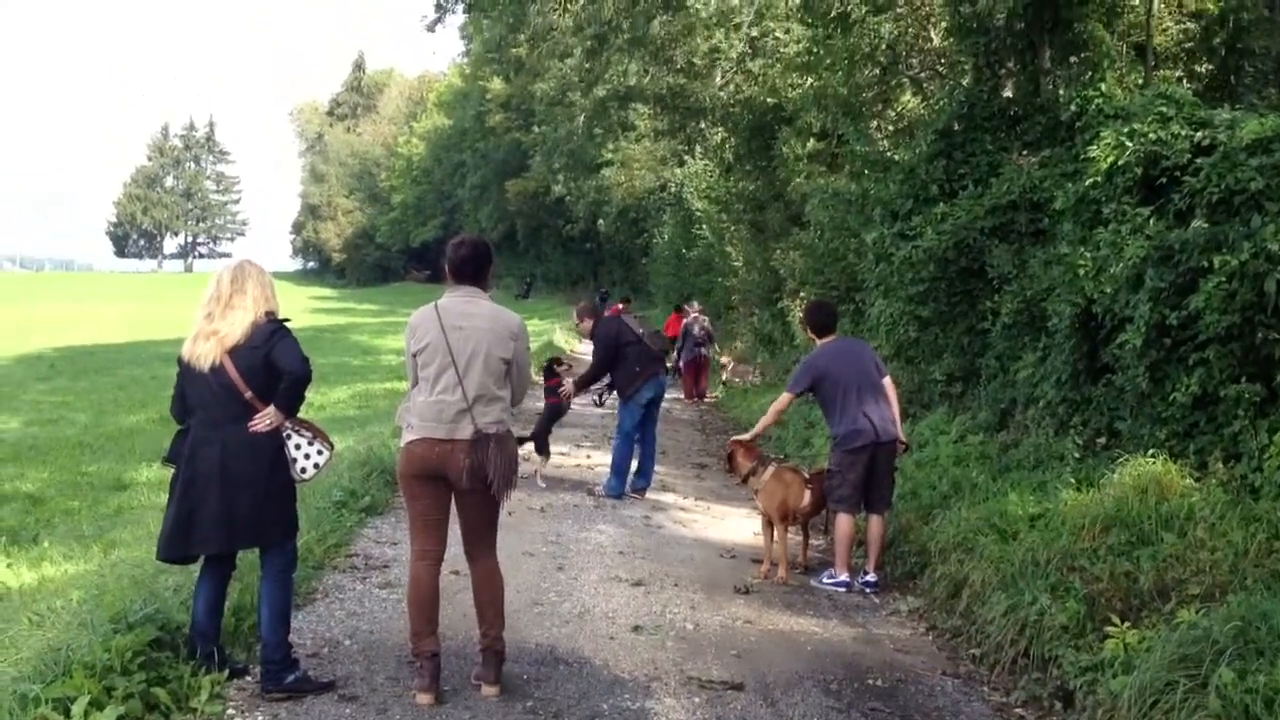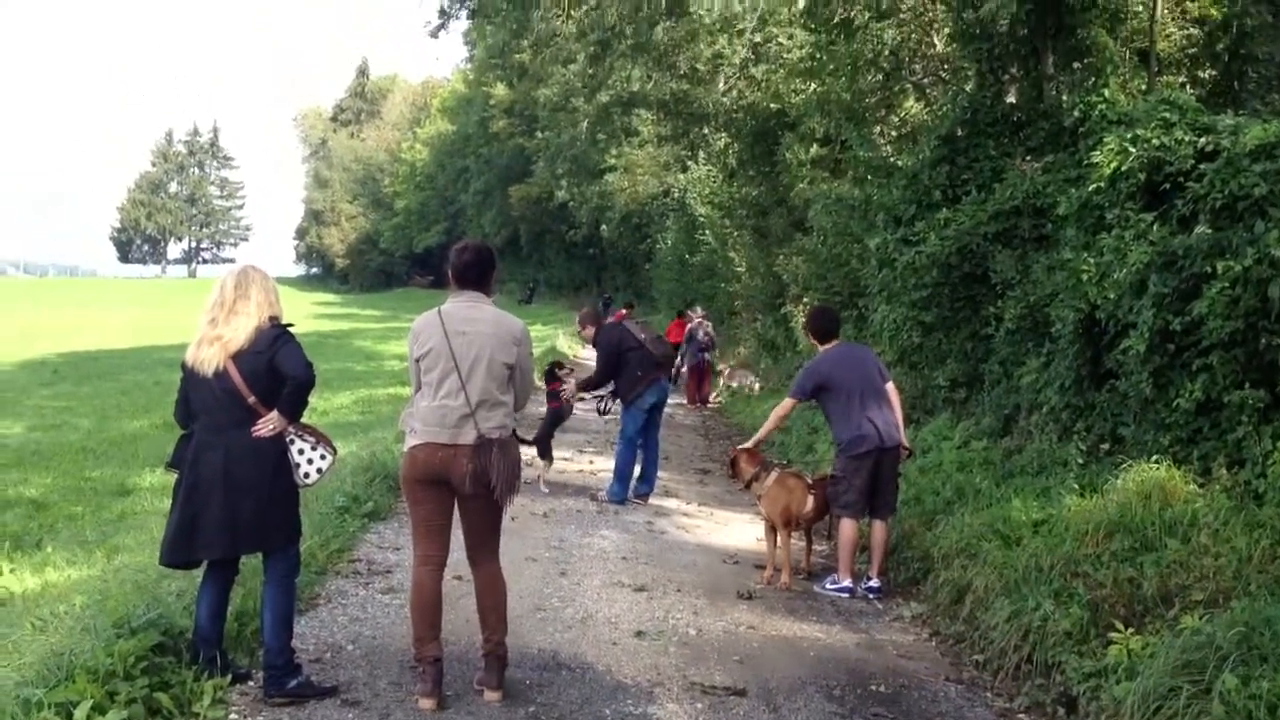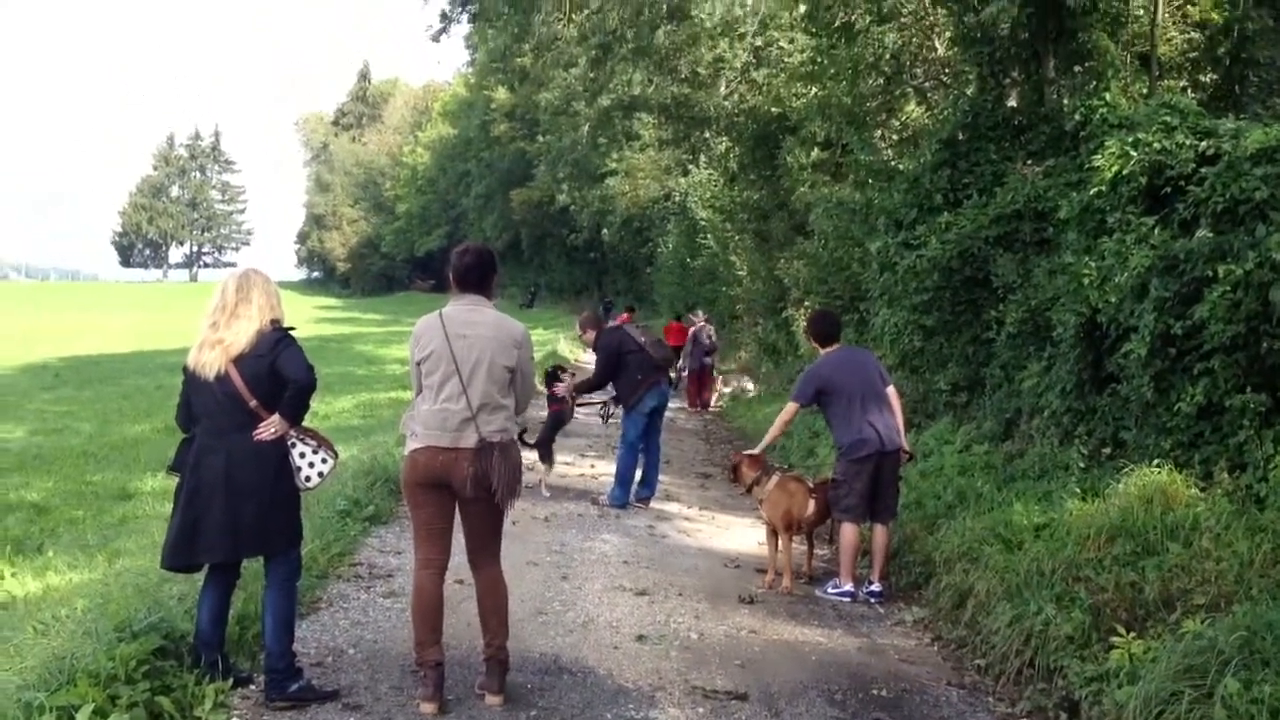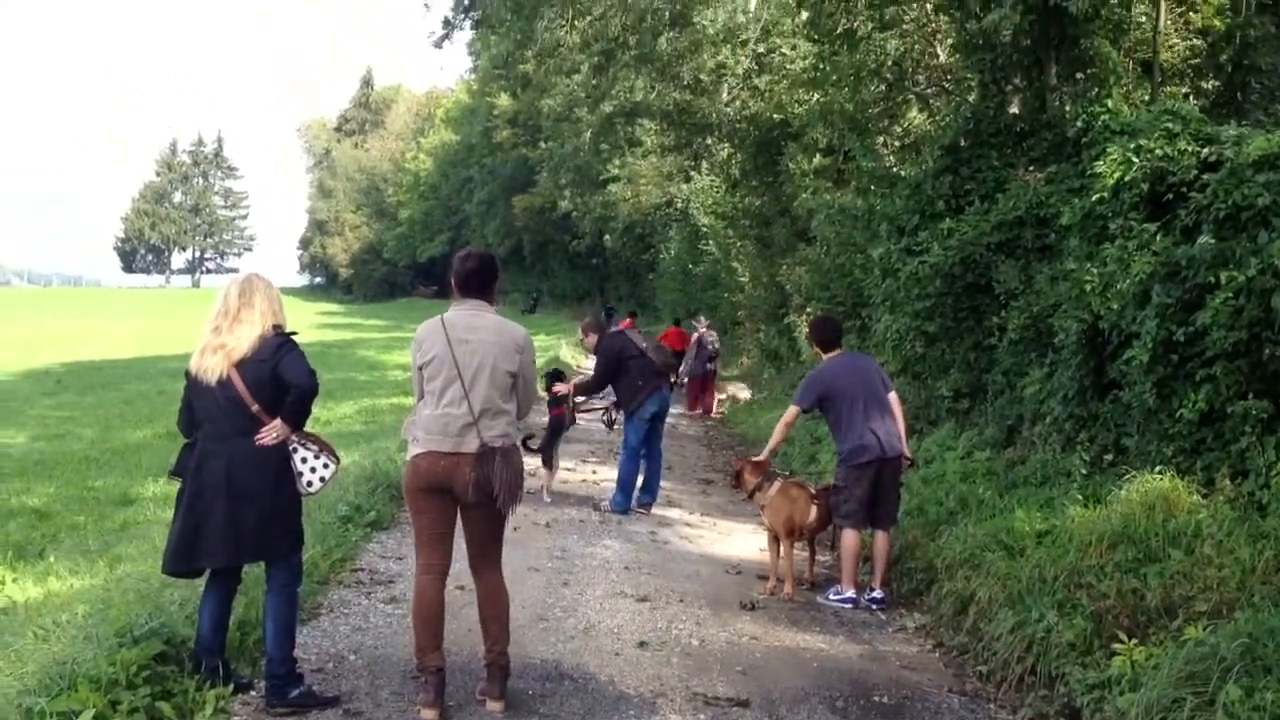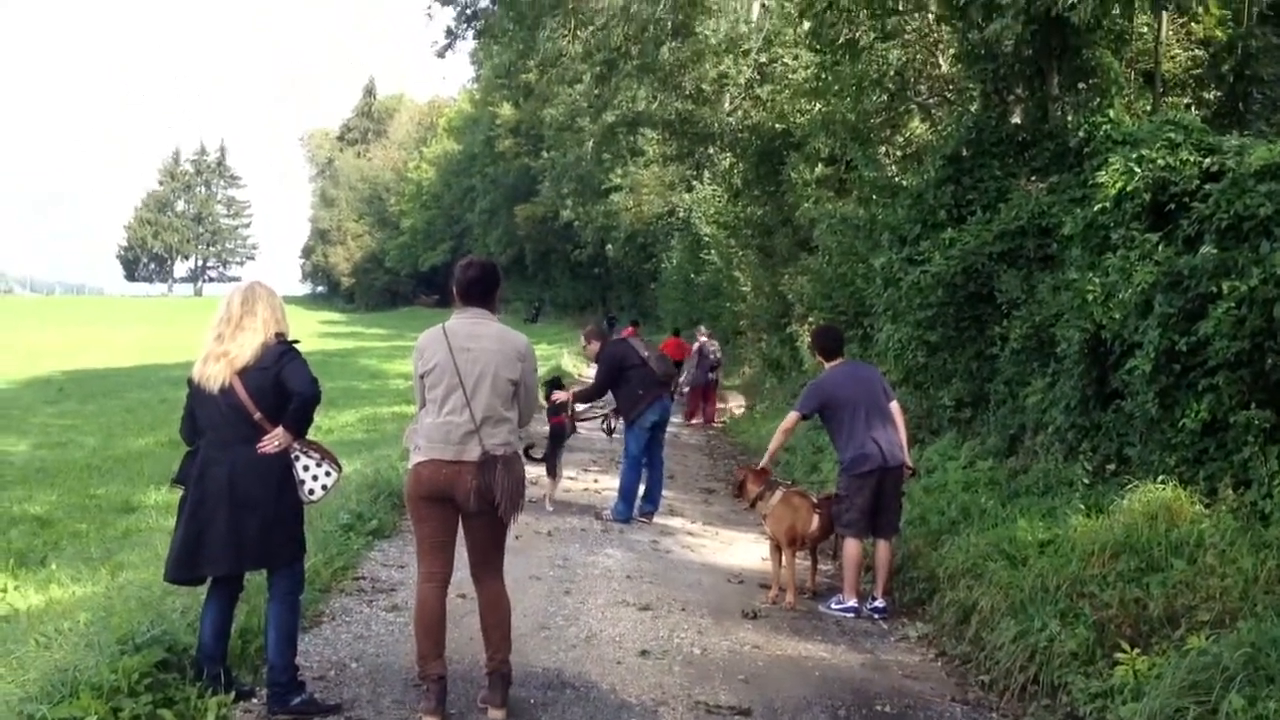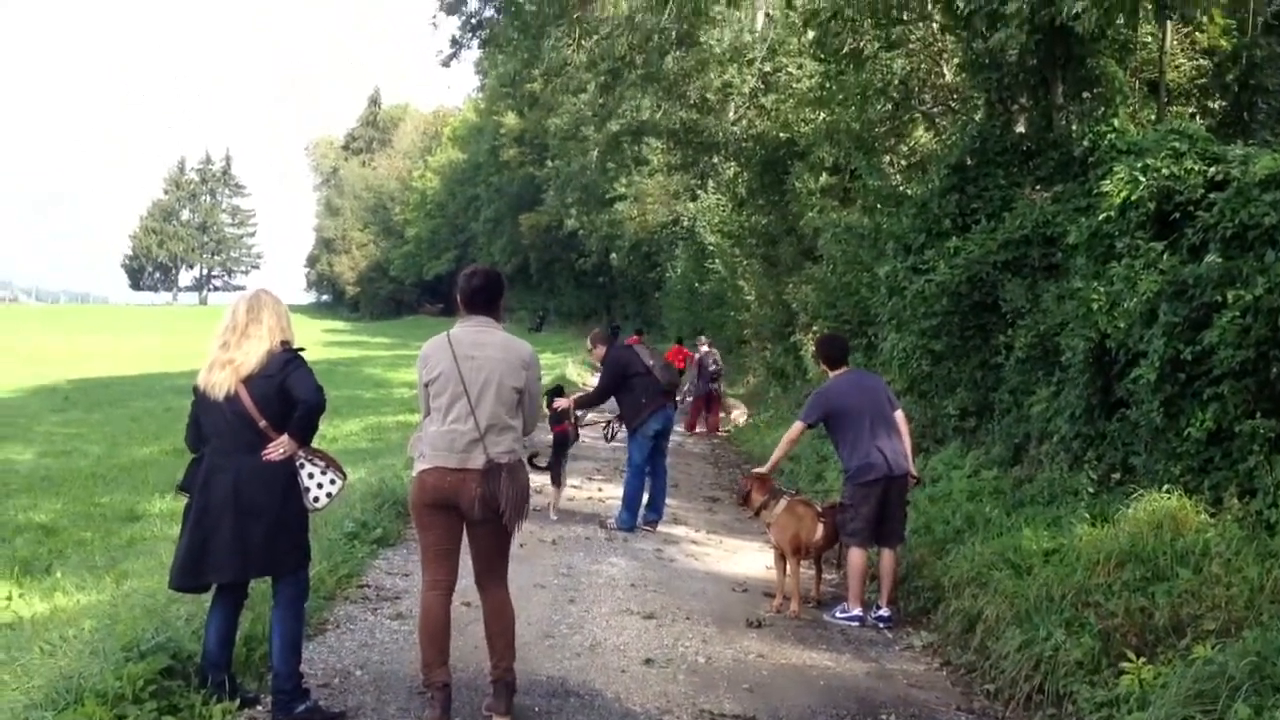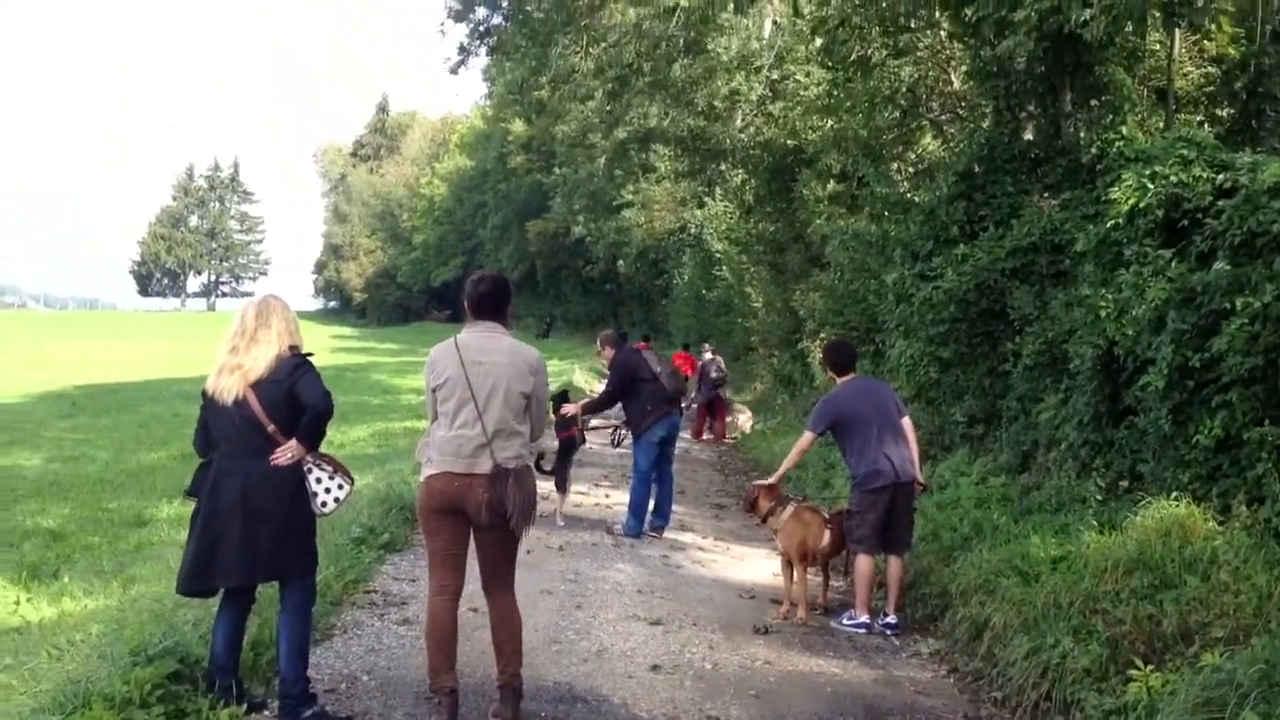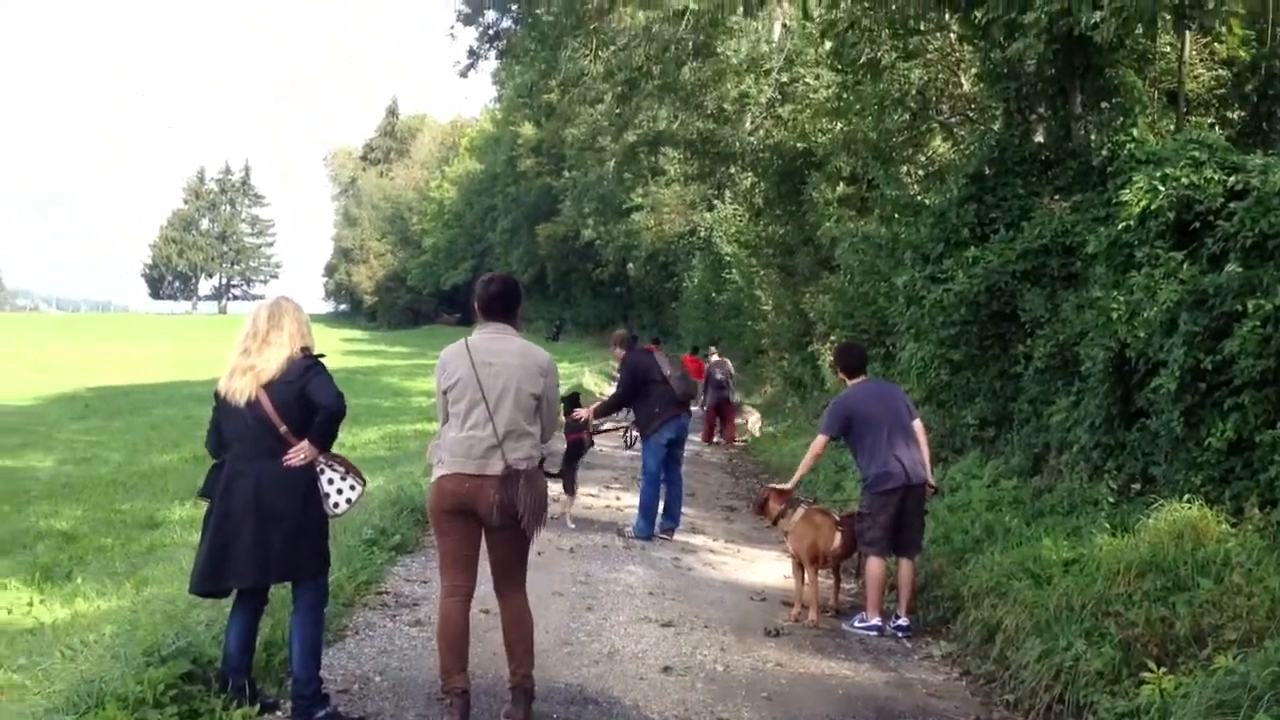
dt=0.1s
person 1, frame 1
left shoulder: (421, 319)
right shoulder: (509, 324)
left elbow: (414, 382)
right elbow: (518, 392)
left hip: (423, 443)
right hip: (483, 447)
left knee: (424, 555)
right knee: (483, 554)
left ankle: (426, 667)
right ankle: (491, 662)
person 1, frame 2
left shoulder: (424, 325)
right shoulder: (512, 329)
left elbow: (416, 387)
right elbow: (522, 397)
left hip: (426, 448)
right hip: (486, 452)
left knee: (427, 559)
right knee: (485, 559)
left ankle: (428, 672)
right ankle: (493, 667)
person 1, frame 3
left shoulder: (425, 327)
right shoulder: (513, 332)
left elbow: (417, 390)
right elbow: (523, 400)
left hip: (427, 451)
right hip: (488, 456)
left knee: (428, 563)
right knee: (487, 563)
left ankle: (430, 676)
right ankle: (494, 672)
person 1, frame 4
left shoulder: (427, 332)
right shoulder: (515, 337)
left elbow: (419, 396)
right elbow: (524, 405)
left hip: (429, 457)
right hip: (489, 461)
left knee: (430, 568)
right knee: (488, 568)
left ankle: (431, 681)
right ankle: (495, 677)
person 1, frame 5
left shoulder: (428, 341)
right shoulder: (517, 345)
left elbow: (421, 404)
right elbow: (526, 413)
left hip: (431, 465)
right hip: (491, 469)
left knee: (431, 577)
right knee: (490, 576)
person 1, frame 6
left shoulder: (433, 349)
right shoulder: (521, 353)
left elbow: (425, 412)
right elbow: (530, 421)
left hip: (436, 473)
right hip: (496, 477)
left knee: (436, 584)
right knee: (494, 584)
person 1, frame 7
left shoulder: (440, 355)
right shoulder: (529, 359)
left elbow: (433, 418)
right elbow: (537, 427)
left hip: (443, 478)
right hip: (503, 482)
left knee: (443, 589)
right knee: (501, 590)
person 1, frame 8
left shoulder: (451, 356)
right shoulder: (539, 360)
left elbow: (443, 419)
right elbow: (548, 428)
left hip: (454, 478)
right hip: (513, 483)
left knee: (454, 590)
right knee: (512, 590)
person 2, frame 1
left shoulder: (196, 343)
right shoulder: (268, 333)
left elbow: (180, 410)
right elbow: (298, 370)
right wrist: (281, 409)
left hip: (205, 464)
right hip: (256, 464)
left knee: (217, 559)
right knee: (277, 562)
left ankle: (205, 656)
right ankle: (277, 671)
person 2, frame 2
left shoulder: (199, 349)
right shoulder: (272, 338)
left elbow: (184, 415)
right elbow: (302, 375)
right wrist: (285, 415)
left hip: (209, 470)
right hip: (259, 469)
left knee: (220, 564)
right knee: (280, 567)
left ankle: (207, 661)
right ankle: (280, 676)
person 2, frame 3
left shoulder: (201, 352)
right shoulder: (273, 341)
left elbow: (185, 418)
right elbow: (303, 379)
right wrist: (286, 418)
left hip: (211, 473)
right hip: (260, 472)
left knee: (221, 567)
right knee: (281, 570)
left ankle: (208, 665)
right ankle: (281, 680)
person 2, frame 4
left shoulder: (203, 357)
right shoulder: (275, 346)
left elbow: (187, 423)
right elbow: (305, 383)
right wrist: (288, 423)
left hip: (212, 478)
right hip: (262, 479)
left knee: (222, 573)
right knee: (282, 576)
left ankle: (209, 670)
right ankle: (282, 686)
person 2, frame 5
left shoulder: (205, 365)
right shoulder: (278, 355)
left elbow: (189, 431)
right elbow: (307, 391)
right wrist: (290, 431)
left hip: (215, 485)
right hip: (264, 487)
left knee: (224, 581)
right knee: (284, 584)
left ankle: (211, 677)
person 2, frame 6
left shoulder: (211, 372)
right shoulder: (283, 362)
left elbow: (195, 439)
right elbow: (312, 399)
right wrist: (295, 439)
left hip: (219, 494)
right hip: (270, 493)
left knee: (229, 588)
right knee: (288, 592)
left ankle: (216, 684)
person 2, frame 7
left shoulder: (219, 377)
right shoulder: (291, 367)
left elbow: (203, 443)
right elbow: (320, 404)
right wrist: (303, 444)
left hip: (228, 498)
right hip: (277, 498)
left knee: (236, 592)
right knee: (296, 597)
person 2, frame 8
left shoulder: (232, 378)
right shoulder: (303, 369)
left elbow: (215, 444)
right elbow: (332, 406)
right wrist: (316, 445)
left hip: (240, 498)
right hip: (290, 498)
left knee: (249, 593)
right knee: (308, 596)
person 3, frame 1
left shoulder: (815, 362)
right shoulder: (863, 347)
left elbow: (781, 406)
right elbow: (890, 388)
left wrist: (752, 434)
right wrist: (898, 431)
left hip: (853, 439)
right hip: (885, 435)
left knee: (845, 508)
right knee: (877, 509)
left ankle: (840, 575)
right ankle: (870, 574)
person 3, frame 2
left shoulder: (816, 368)
right shoulder: (865, 352)
left elbow: (782, 411)
right elbow: (892, 393)
left wrist: (752, 442)
right wrist: (902, 436)
left hip: (856, 445)
right hip: (888, 441)
left knee: (848, 513)
right knee: (880, 514)
left ankle: (843, 580)
right ankle: (873, 580)
person 3, frame 3
left shoulder: (817, 372)
right shoulder: (866, 356)
left elbow: (786, 416)
right elbow: (893, 397)
left wrist: (759, 449)
right wrist: (903, 440)
left hip: (857, 449)
right hip: (889, 445)
left knee: (849, 517)
right knee: (881, 518)
left ankle: (845, 584)
right ankle: (875, 584)
person 3, frame 4
left shoulder: (819, 377)
right shoulder: (868, 362)
left elbow: (787, 420)
right elbow: (895, 403)
left wrist: (765, 456)
right wrist: (904, 446)
left hip: (859, 454)
right hip: (890, 451)
left knee: (851, 523)
right knee: (882, 525)
left ankle: (847, 591)
right ankle: (877, 591)
person 3, frame 5
left shoulder: (820, 385)
right shoulder: (870, 371)
left elbow: (787, 427)
right elbow: (896, 412)
left wrist: (765, 462)
right wrist: (906, 455)
left hip: (860, 464)
right hip: (892, 460)
left knee: (852, 532)
right knee: (884, 534)
left ankle: (849, 600)
right ankle: (879, 600)
person 3, frame 6
left shoulder: (825, 394)
right shoulder: (874, 380)
left elbow: (793, 436)
right elbow: (901, 421)
left wrist: (768, 467)
right wrist: (910, 464)
left hip: (864, 472)
right hip: (896, 469)
left knee: (857, 541)
right knee: (888, 543)
left ankle: (853, 609)
right ankle: (883, 609)
person 3, frame 7
left shoulder: (833, 401)
right shoulder: (882, 387)
left elbow: (803, 445)
right elbow: (908, 428)
left wrist: (776, 477)
right wrist: (917, 471)
left hip: (872, 479)
right hip: (904, 476)
left knee: (864, 548)
right knee: (896, 549)
left ankle: (860, 616)
right ankle: (891, 615)
person 3, frame 8
left shoulder: (843, 403)
right shoulder: (893, 389)
left elbow: (817, 448)
right elbow: (919, 431)
left wrist: (792, 483)
right wrist: (928, 473)
left hip: (882, 481)
right hip: (914, 478)
left knee: (875, 550)
right knee: (907, 552)
left ankle: (872, 618)
right ankle: (902, 618)
person 4, frame 1
left shoulder: (603, 331)
right shoulder: (615, 325)
left elbow: (598, 368)
left wrist: (576, 386)
right wrist: (610, 384)
left hip: (640, 384)
right hip: (657, 378)
left knee: (624, 436)
right knee: (646, 436)
left ankle: (614, 488)
right ankle: (639, 486)
person 4, frame 2
left shoulder: (606, 338)
right shoulder: (617, 331)
left elbow: (603, 375)
left wrist: (578, 386)
right wrist: (617, 391)
left hip: (642, 389)
right hip: (660, 383)
left knee: (627, 442)
right knee: (649, 441)
left ankle: (617, 493)
right ankle: (642, 491)
person 4, frame 3
left shoulder: (606, 342)
right shoulder: (618, 334)
left elbow: (600, 379)
left wrist: (573, 388)
right wrist: (620, 397)
left hip: (643, 392)
right hip: (660, 386)
left knee: (629, 445)
right knee: (651, 444)
left ankle: (618, 497)
right ankle: (644, 495)
person 4, frame 4
left shoulder: (607, 346)
right shoulder: (619, 340)
left elbow: (598, 382)
left wrist: (571, 389)
left hip: (644, 397)
right hip: (661, 391)
left knee: (631, 451)
right knee: (652, 450)
left ankle: (620, 503)
right ankle: (646, 501)
person 4, frame 5
left shoulder: (609, 353)
right shoulder: (623, 347)
left elbow: (599, 389)
left wrist: (571, 396)
right wrist: (620, 408)
left hip: (644, 407)
right hip: (662, 400)
left knee: (632, 460)
right knee: (654, 458)
left ankle: (622, 512)
right ankle: (647, 510)
person 4, frame 6
left shoulder: (614, 359)
right shoulder: (628, 353)
left elbow: (601, 394)
left wrist: (573, 402)
right wrist: (624, 415)
left hip: (647, 415)
right hip: (666, 409)
left knee: (635, 469)
right knee: (657, 467)
left ankle: (626, 521)
right ankle: (651, 518)
person 4, frame 7
left shoulder: (620, 362)
right shoulder: (637, 357)
left elbow: (610, 396)
left wrist: (580, 408)
right wrist: (631, 419)
left hip: (652, 421)
right hip: (671, 415)
left knee: (642, 474)
right knee: (663, 473)
left ankle: (632, 527)
right ankle: (657, 525)
person 4, frame 8
left shoulder: (631, 362)
right shoulder: (649, 358)
left elbow: (621, 398)
left wrist: (593, 412)
right wrist: (637, 418)
left hip: (661, 423)
right hip: (680, 417)
left knee: (650, 477)
right knee: (673, 474)
left ankle: (643, 529)
right ankle: (668, 527)
